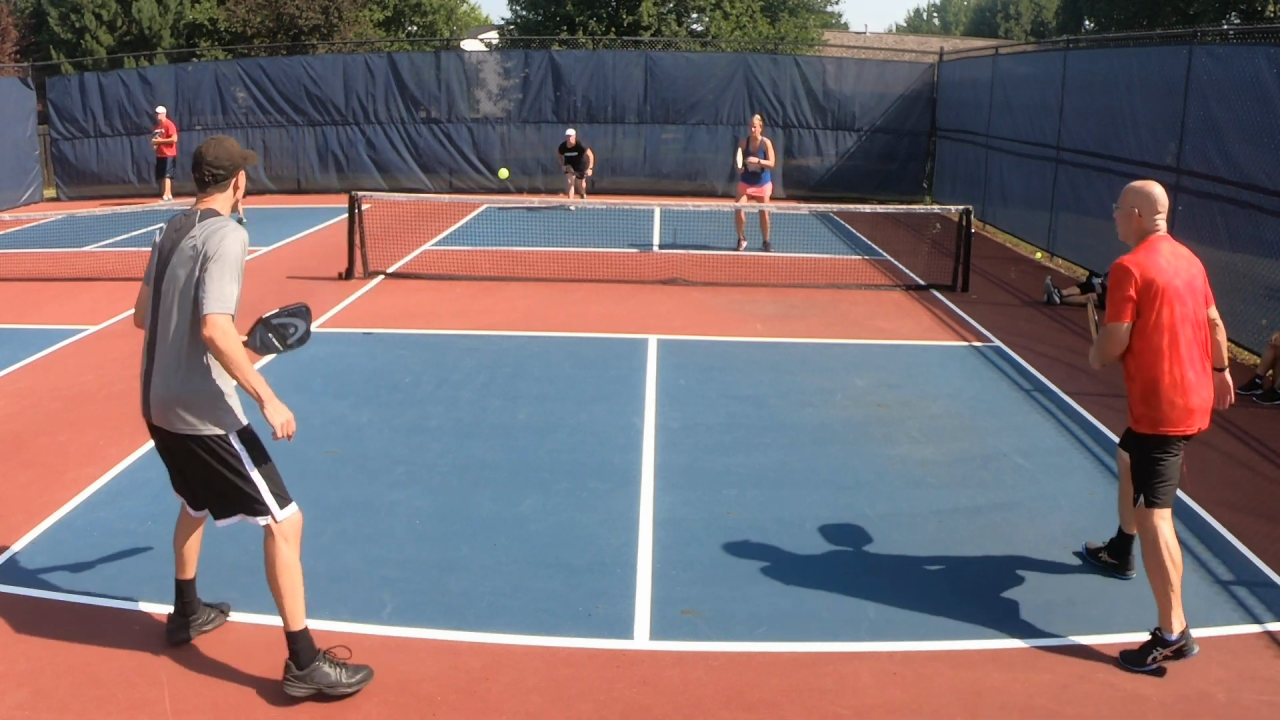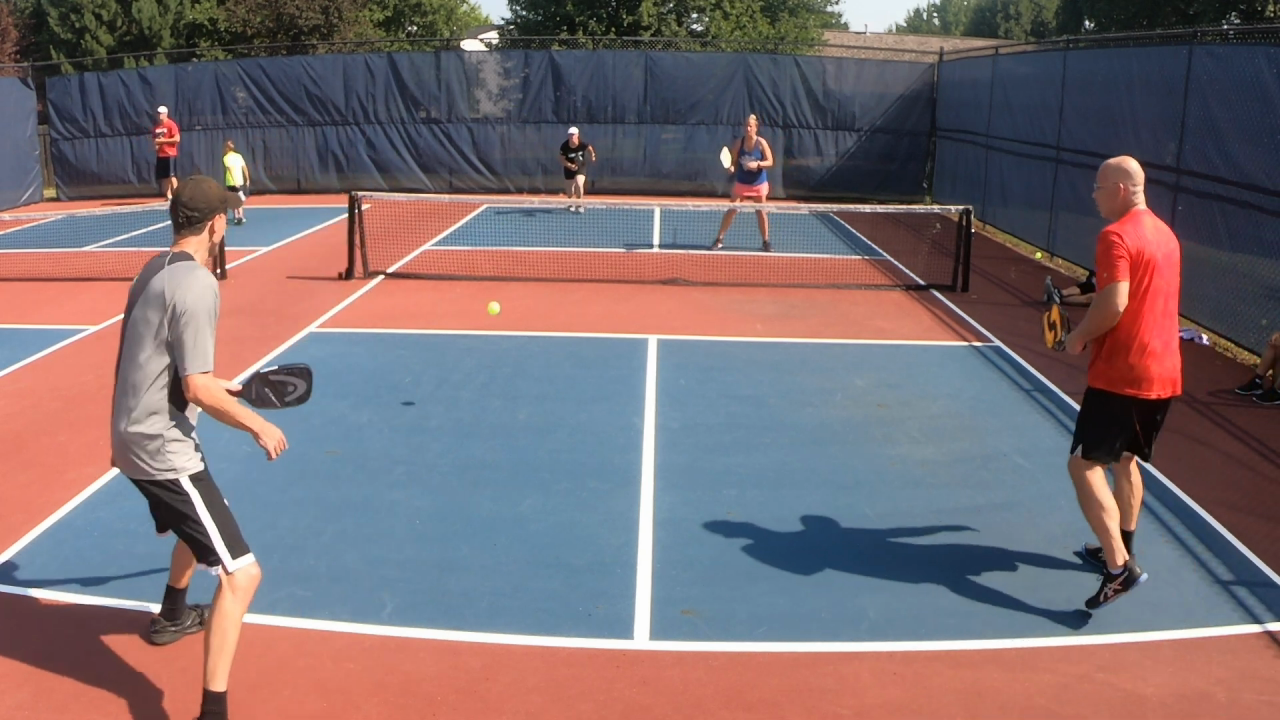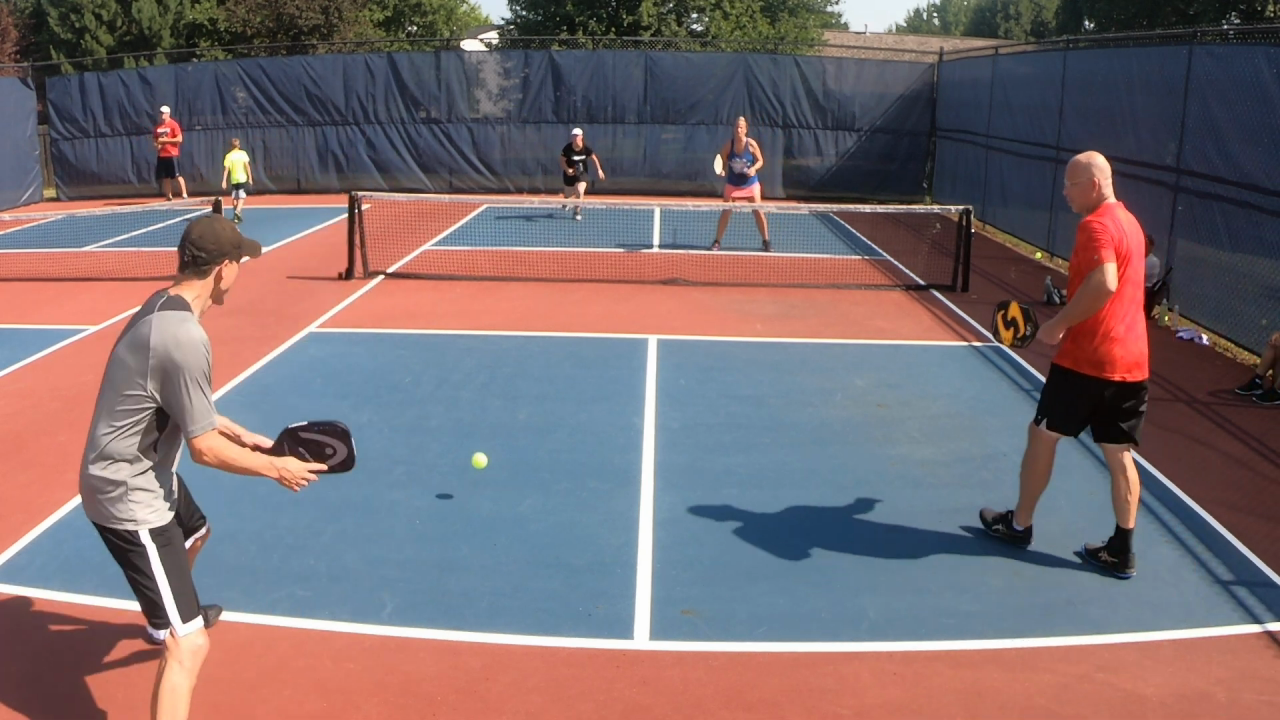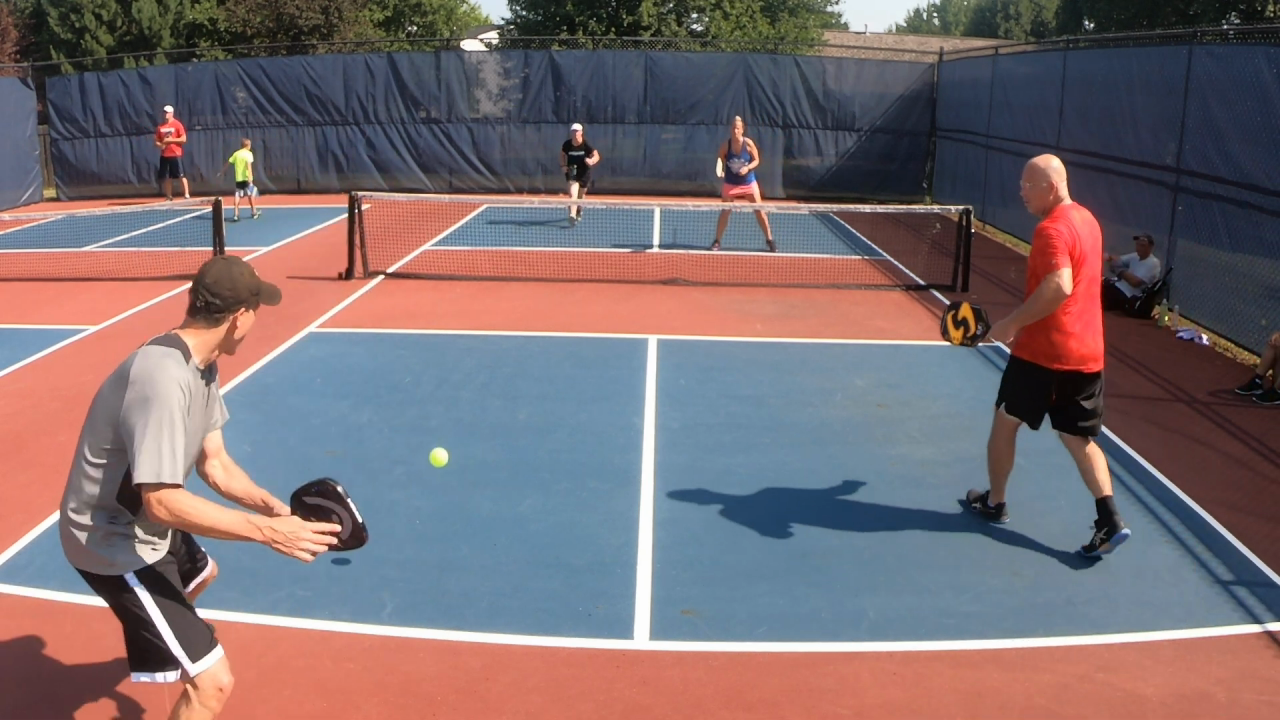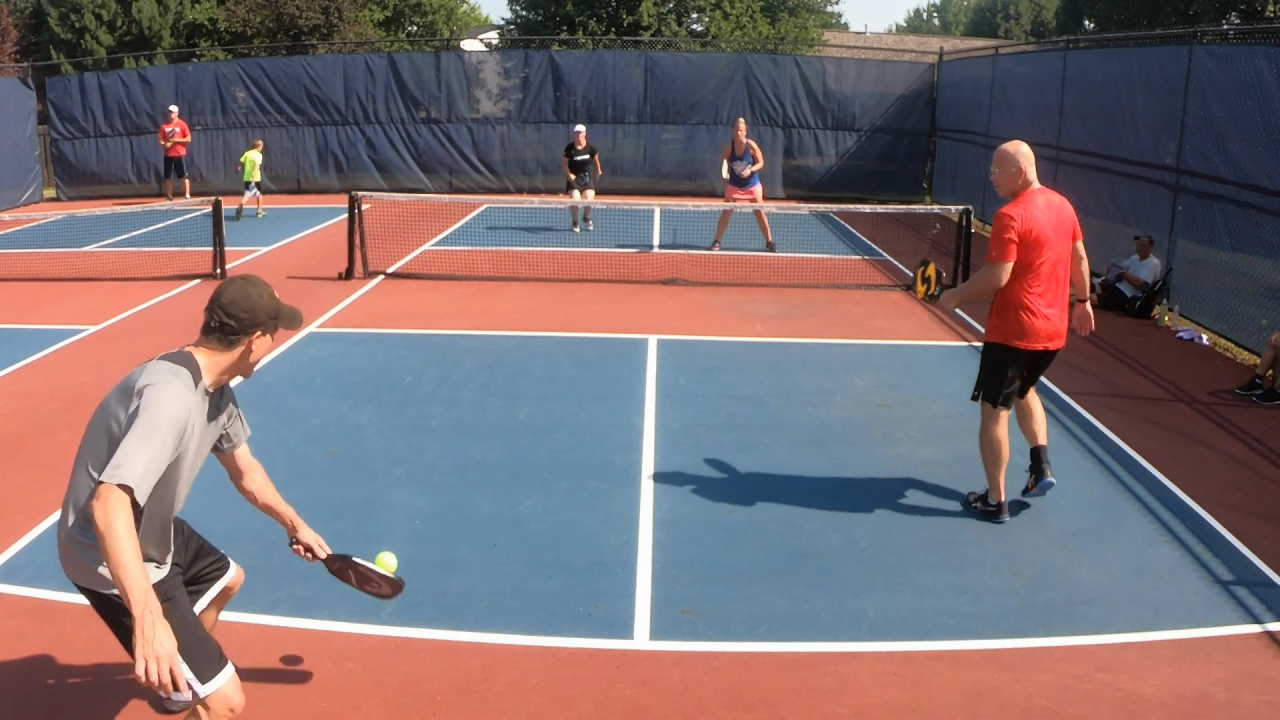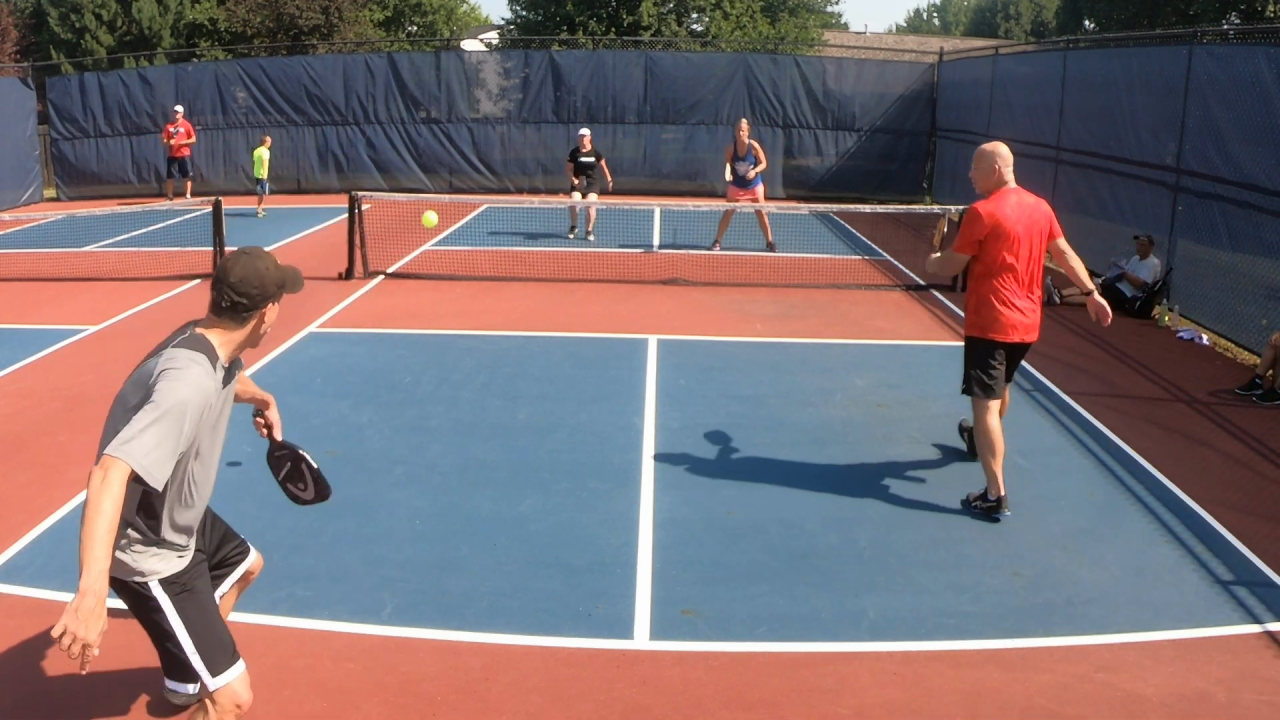
dt=0.2s
person 1, frame 1
left shoulder: (170, 231)
right shoulder: (227, 236)
left elbow: (144, 317)
right elbow: (215, 329)
right wrist: (267, 398)
left hip: (160, 404)
right hip: (202, 409)
left knee: (196, 505)
right knee: (284, 522)
left ankle: (186, 613)
right ankle: (303, 662)
person 1, frame 2
left shoulder: (156, 270)
right shoulder: (196, 282)
right elbow: (198, 387)
left wrist: (219, 384)
right wrist: (258, 424)
left hip: (133, 438)
right hip: (162, 448)
left knee: (201, 522)
right knee: (241, 574)
left ankle: (173, 613)
person 1, frame 3
left shoulder: (163, 308)
right shoulder: (184, 338)
right elbow: (204, 448)
left wrist: (245, 436)
right wrist: (275, 467)
left hip: (140, 474)
right hip: (126, 496)
left knee: (193, 535)
right knee: (189, 647)
left ankle: (169, 619)
person 1, frame 4
left shoulder: (200, 367)
right shoulder: (166, 379)
left elbow: (213, 463)
right elbow: (162, 503)
left wrist: (273, 508)
right wrist: (266, 530)
left hip: (141, 524)
right hip: (111, 543)
left knee: (200, 573)
right knee: (212, 682)
left ankle: (175, 629)
person 1, frame 5
left shoulder: (215, 387)
right shoulder: (169, 396)
left elbow: (244, 469)
right elbow: (107, 504)
left wrist: (295, 523)
right wrist: (147, 618)
left hip: (151, 538)
right hip: (114, 559)
left knee: (229, 582)
left ankle: (181, 681)
person 1, frame 6
left shoulder: (211, 347)
right shoulder: (188, 382)
right elbow: (108, 475)
left wrist: (264, 398)
right wrist: (91, 592)
left hip: (178, 522)
right hip: (148, 555)
left knee: (246, 566)
left ankle: (187, 666)
person 2, frame 1
left shoulder: (1129, 267)
right shoulder: (1188, 260)
left elbow: (1114, 343)
right elbow: (1213, 321)
left wrist: (1095, 356)
right wrist: (1220, 370)
left hip: (1160, 406)
right hip: (1193, 398)
left knee: (1153, 515)
right knee: (1129, 460)
left ankle: (1173, 633)
right ankle: (1120, 551)
person 2, frame 2
left shoulder: (1116, 236)
right shoulder: (1165, 234)
left elbow: (1113, 304)
left wrist: (1078, 336)
left hip: (1121, 374)
right hip: (1164, 374)
left knee: (1084, 465)
right knee: (1124, 461)
left ankle: (1120, 566)
right ankle: (1118, 550)
person 2, frame 3
left shoulder: (1095, 225)
right shoulder: (1128, 222)
left elbow: (1103, 285)
left wrist: (1057, 324)
left hip: (1087, 359)
right hip: (1132, 360)
left knee: (1042, 437)
right knee: (1118, 454)
left ankle: (1020, 525)
right ankle: (1122, 548)
person 2, frame 4
left shoulder: (1051, 228)
right shoulder: (1087, 220)
left elbow: (1058, 287)
left wrist: (1012, 321)
left hip: (1042, 350)
right hip: (1088, 352)
left knee: (1005, 421)
right knee: (1081, 438)
left ankle: (994, 501)
right ankle: (1110, 520)
person 2, frame 5
left shoulder: (1011, 215)
right shoulder: (1063, 206)
left elbow: (996, 277)
right elbow: (1079, 260)
left wrist: (956, 295)
right wrist: (1082, 302)
left hip: (1013, 330)
right hip: (1053, 328)
left knee: (994, 414)
right knee: (1023, 393)
left ankle: (995, 499)
right ankle: (1040, 468)
person 2, frame 6
left shoulder: (981, 212)
right shoulder: (1040, 207)
left elbow: (951, 266)
right elbow: (1065, 254)
left wrist: (933, 261)
right wrist: (1091, 294)
left hip: (989, 324)
right hip: (1027, 323)
left knee: (986, 404)
right knee: (1000, 386)
left ankle: (995, 494)
right ankle: (981, 441)
